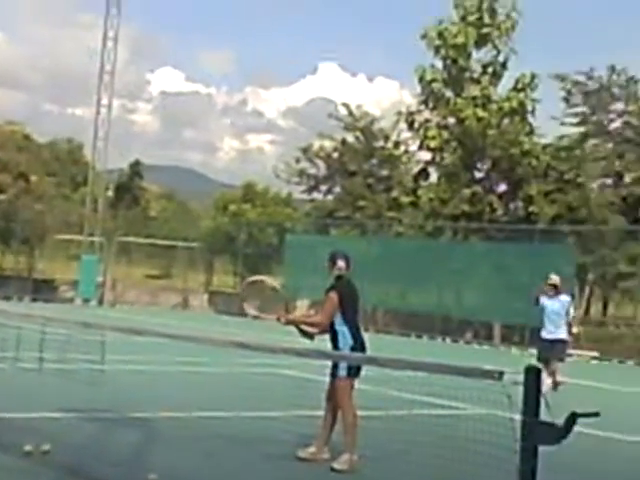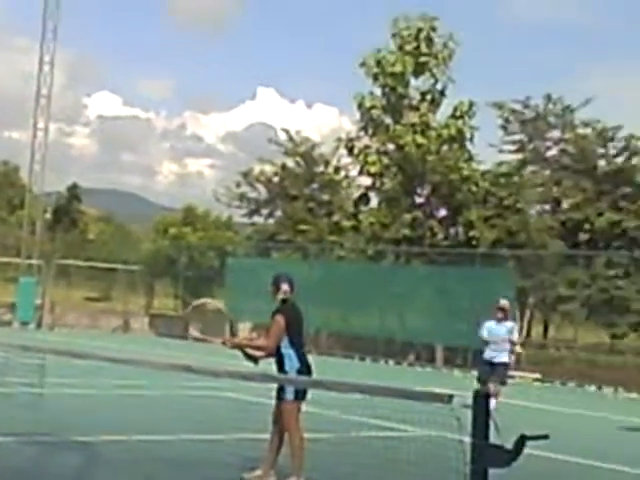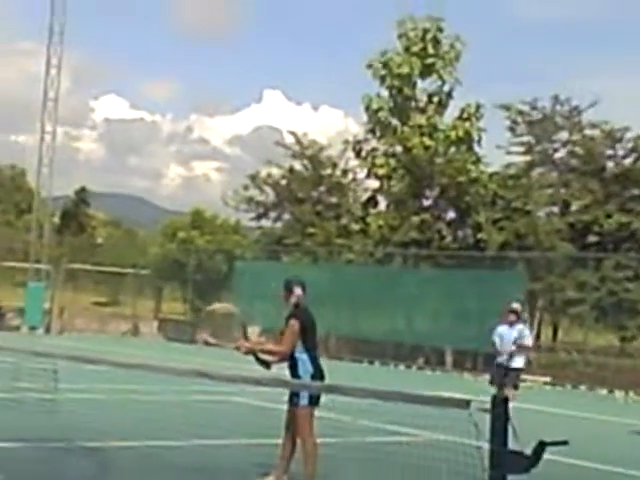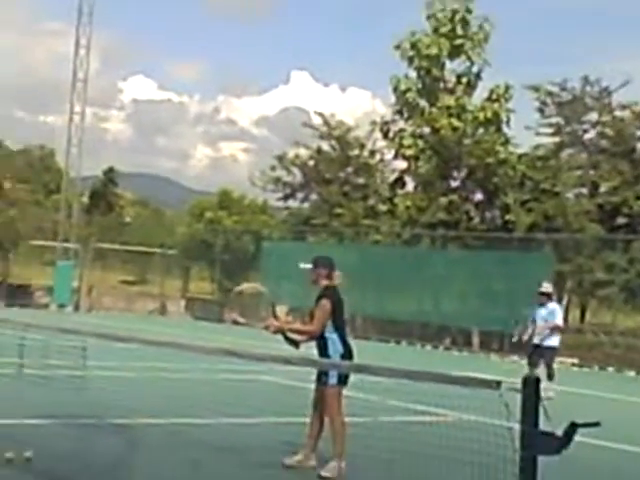
dt=0.2s
person 1, frame 1
left shoulder: (335, 290)
right shoulder: (348, 288)
left elbow: (323, 321)
left wrist: (296, 320)
right wrist: (313, 330)
left hip: (348, 348)
right hip: (346, 347)
left knee: (344, 402)
right knee: (331, 400)
left ankle: (350, 455)
right ankle: (321, 447)
person 1, frame 2
left shoulder: (281, 313)
right shoulder: (292, 311)
left elbow: (270, 345)
left wrist: (241, 343)
right wrist: (256, 351)
left hip: (294, 371)
right hip: (290, 371)
left knee: (291, 425)
right knee: (278, 423)
person 1, frame 3
left shoulder: (295, 317)
right shoulder: (303, 315)
left elbow: (285, 350)
left wrist: (255, 348)
left hip: (307, 376)
right hip: (302, 375)
left knee: (304, 431)
right knee: (290, 429)
person 1, frame 4
left shoulder: (326, 297)
right shoulder: (328, 295)
left elbow: (315, 329)
left wrist: (284, 327)
right wrist: (292, 330)
left hip: (336, 355)
right hip: (329, 355)
left knee: (333, 410)
right knee: (317, 408)
left ankle: (338, 462)
right ankle: (308, 455)
